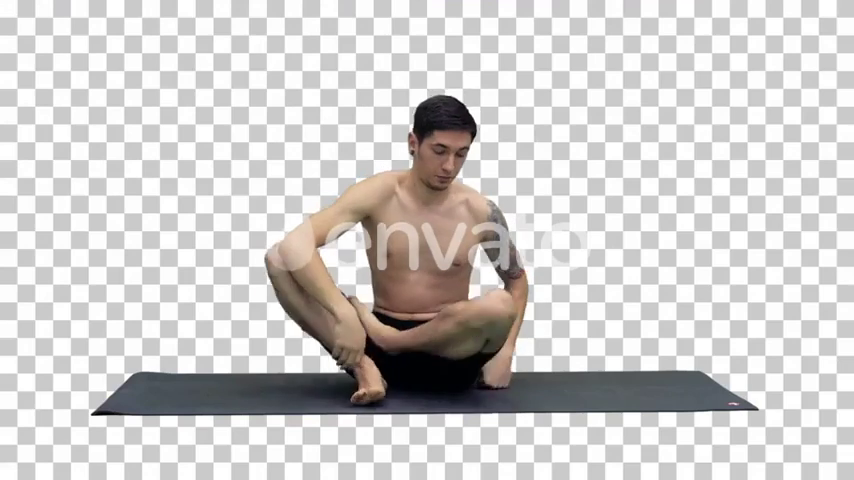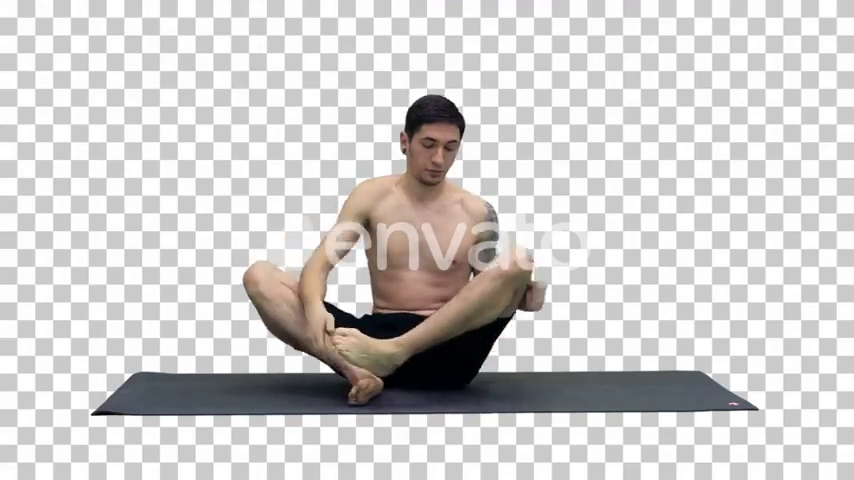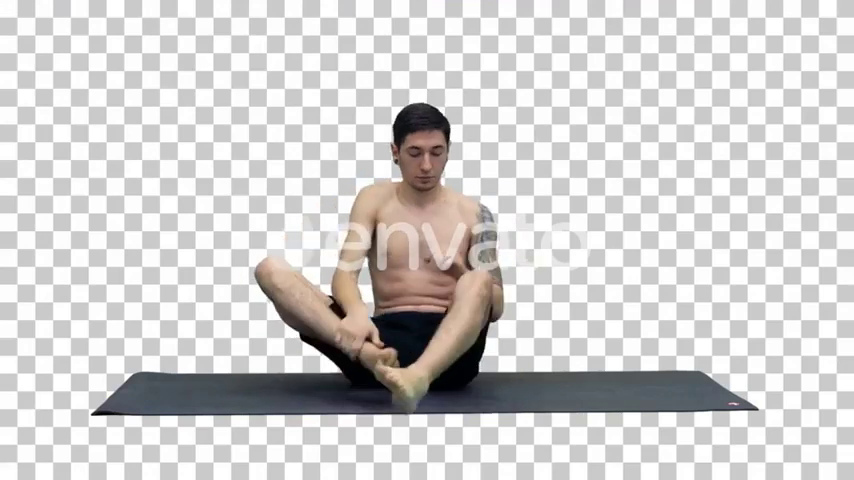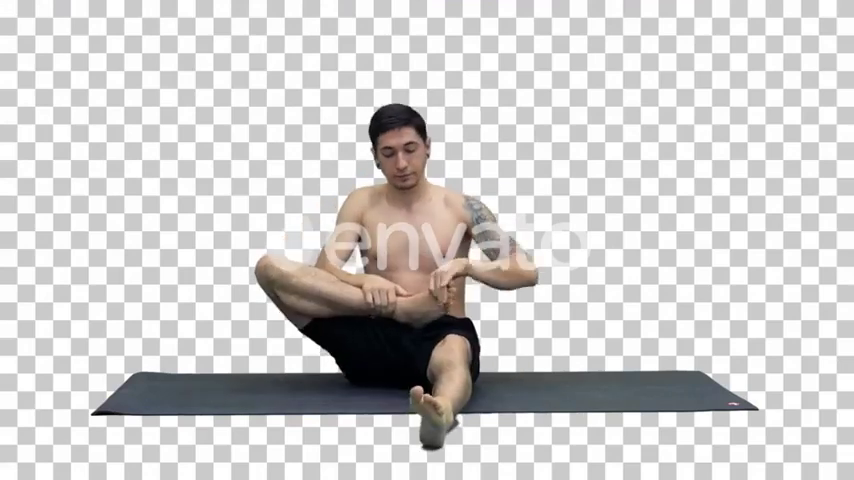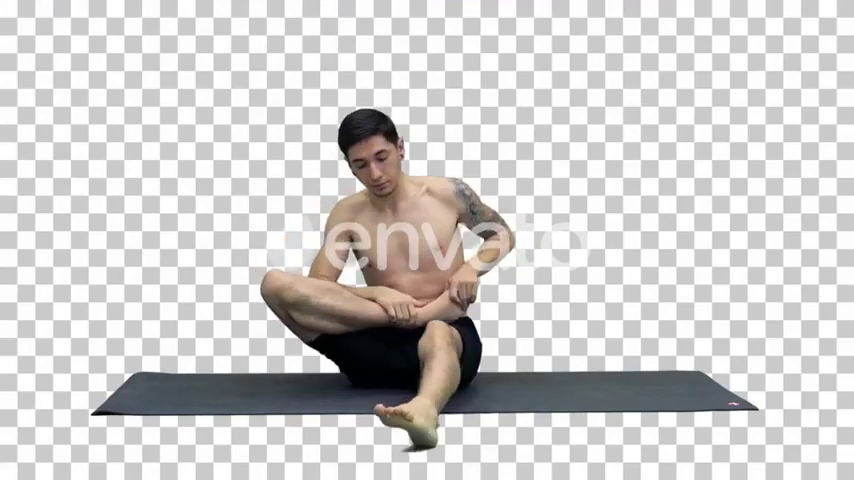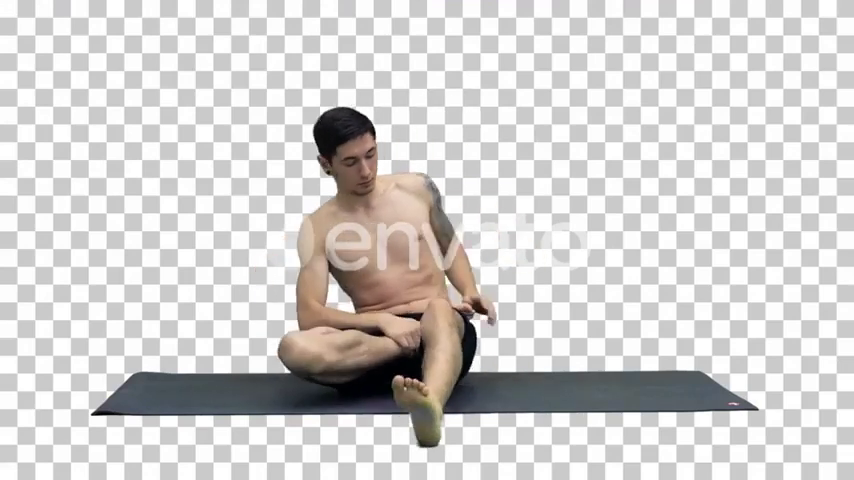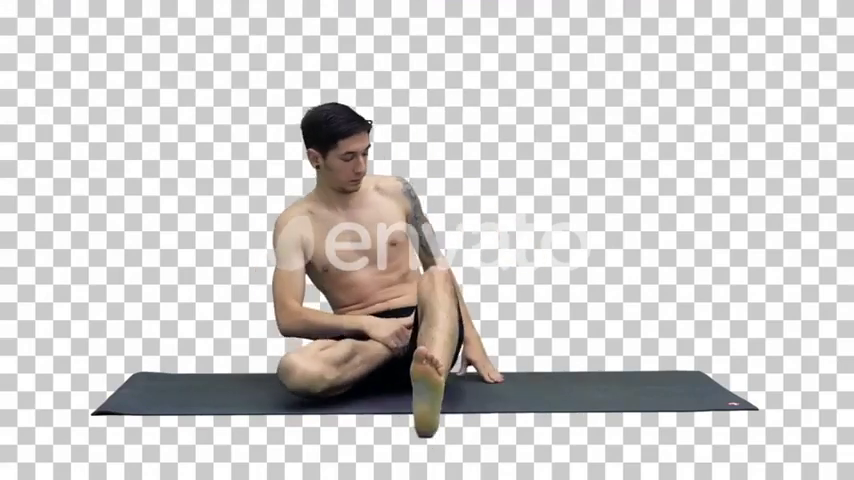
dt=0.3s
person 1, frame 1
left shoulder: (481, 212)
right shoulder: (378, 192)
left elbow: (516, 281)
right elbow: (294, 244)
left wrist: (503, 354)
right wrist: (345, 314)
left hip: (448, 356)
right hip: (382, 337)
left knee: (496, 307)
right knee: (278, 257)
left ankle: (385, 339)
right ankle: (364, 366)
person 1, frame 2
left shoulder: (477, 213)
right shoulder: (373, 195)
left elbow: (492, 292)
right elbow: (319, 264)
left wrist: (521, 297)
right wrist: (314, 308)
left hip: (449, 352)
right hip: (380, 335)
left knee: (519, 261)
right knee: (258, 277)
left ankle: (393, 351)
right ankle: (354, 369)
person 1, frame 3
left shoulder: (473, 212)
right shoulder: (374, 199)
left elbow: (494, 305)
right elbow: (344, 273)
left wrist: (466, 278)
right wrist: (356, 314)
left hip: (444, 338)
right hip: (382, 338)
left knee: (473, 286)
right knee: (269, 271)
left ankle: (419, 377)
right ankle: (369, 356)
person 1, frame 4
left shoulder: (461, 207)
right shoulder: (361, 203)
left elbow: (527, 272)
right elbow: (323, 271)
left wrist: (465, 264)
right wrist: (366, 280)
left hip: (441, 335)
right hip: (379, 343)
left knee: (454, 355)
right knee: (269, 267)
right ankle: (405, 308)
person 1, frame 5
left shoulder: (447, 192)
right shoulder: (347, 214)
left elbow: (504, 236)
right elbow: (316, 289)
left wrist: (473, 266)
right wrist: (379, 291)
left hip: (450, 337)
right hip: (382, 346)
left knee: (438, 335)
right knee: (277, 285)
person 1, frame 6
left shoulder: (417, 188)
right shoulder: (318, 227)
left elbow: (450, 247)
right elbow: (310, 317)
left wrist: (470, 290)
right wrist: (383, 321)
left hip: (445, 326)
right hip: (378, 339)
left knee: (438, 313)
right knee: (293, 349)
left ankle: (431, 403)
right ankle: (418, 341)
person 1, frame 7
left shoulder: (395, 192)
right shoulder: (294, 224)
left elbow: (438, 267)
right elbow: (289, 318)
left wrist: (471, 339)
right wrist: (366, 323)
left hip: (420, 322)
right hip: (363, 337)
left knee: (435, 278)
right knee: (293, 370)
left ankle: (431, 379)
right ankle: (414, 355)
